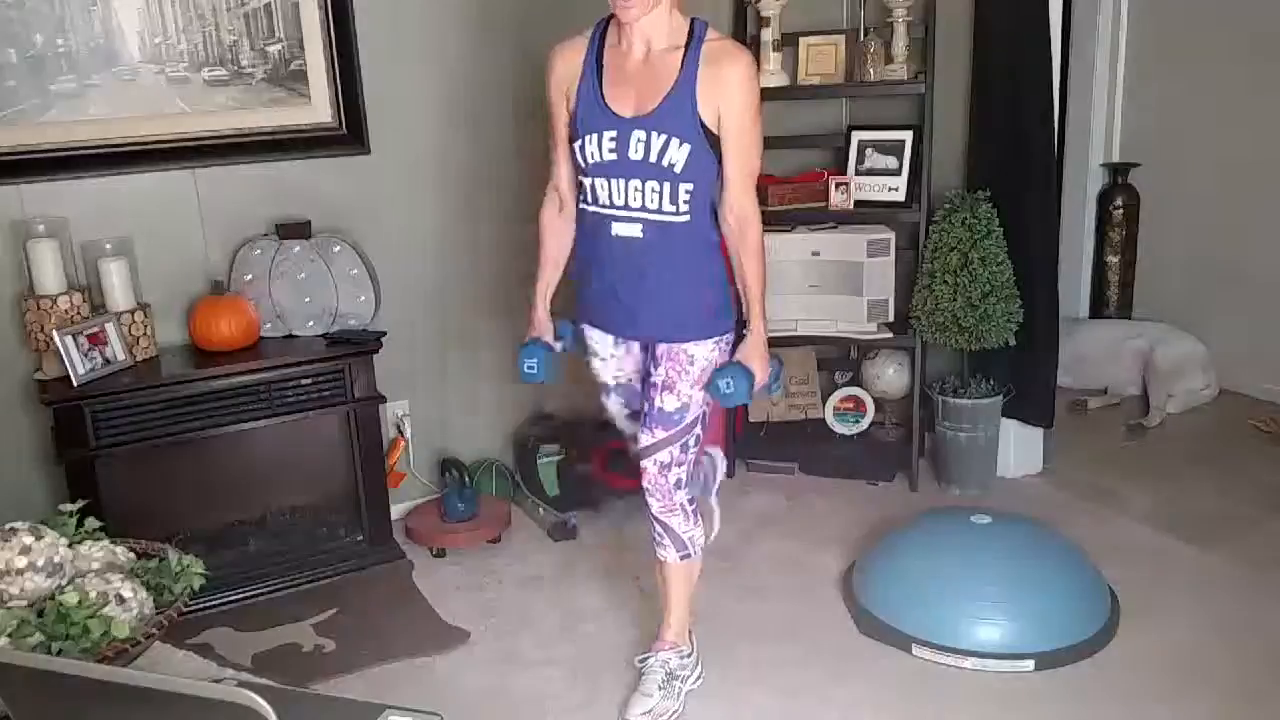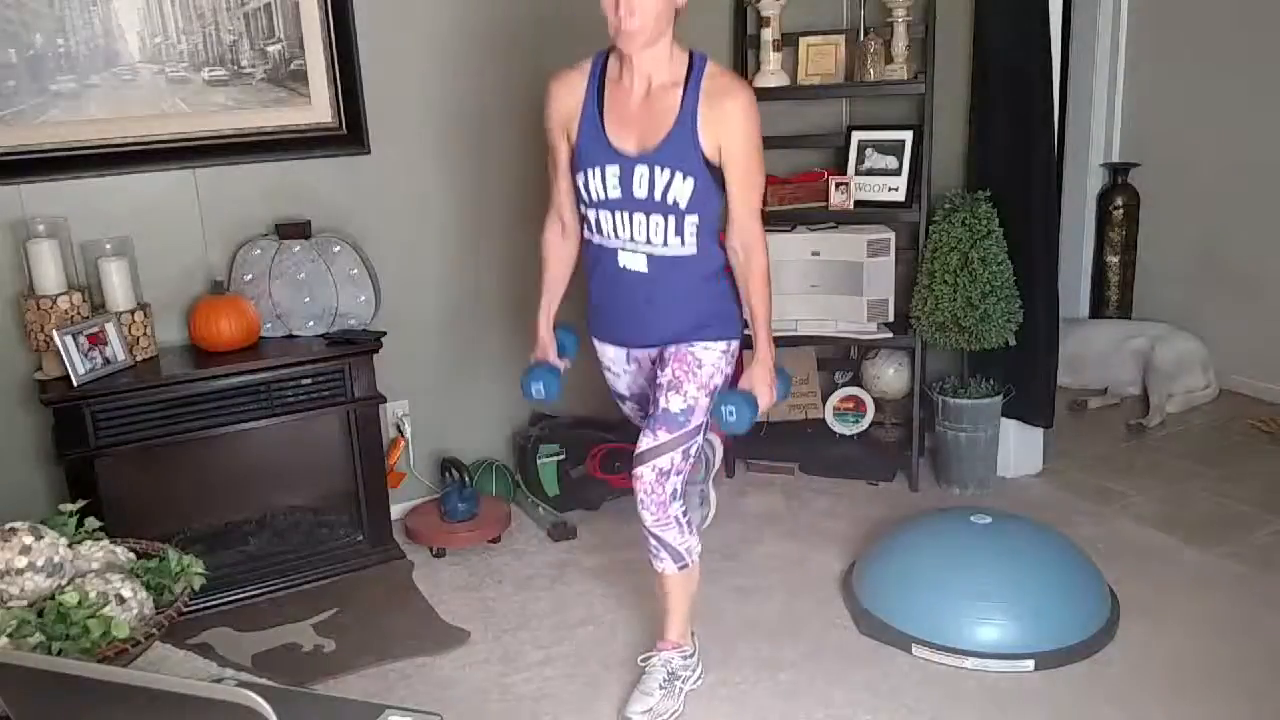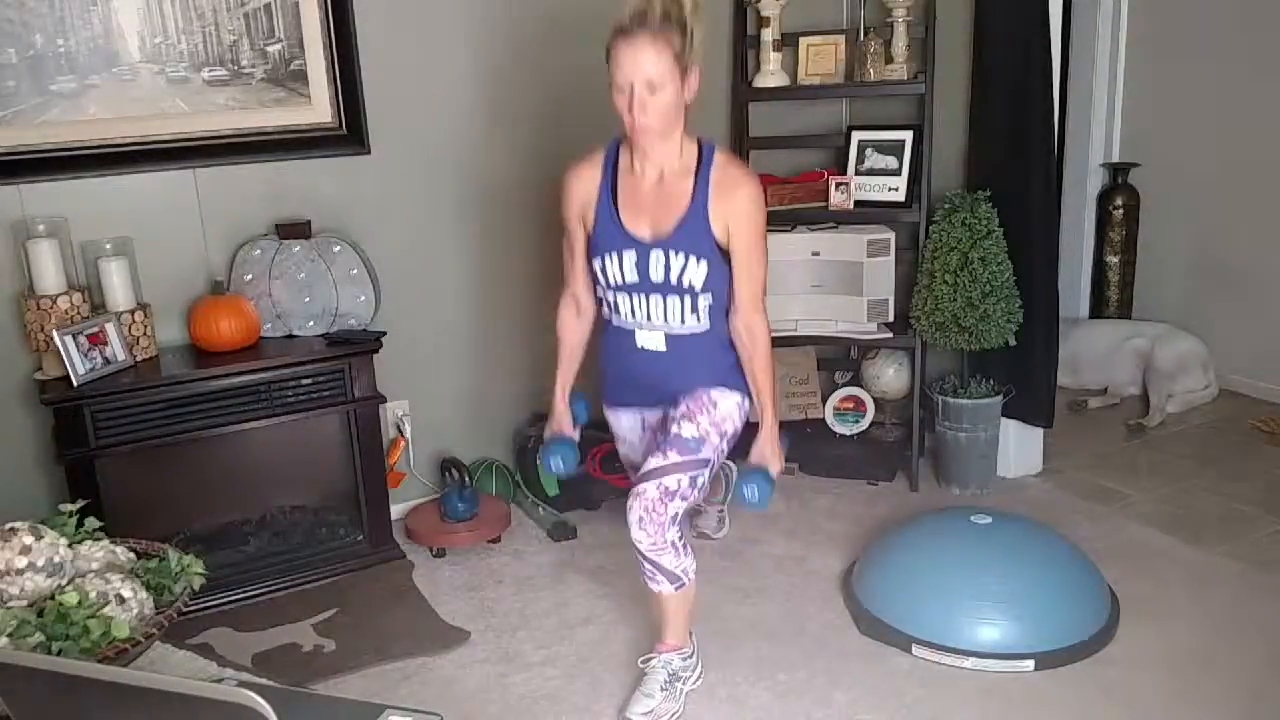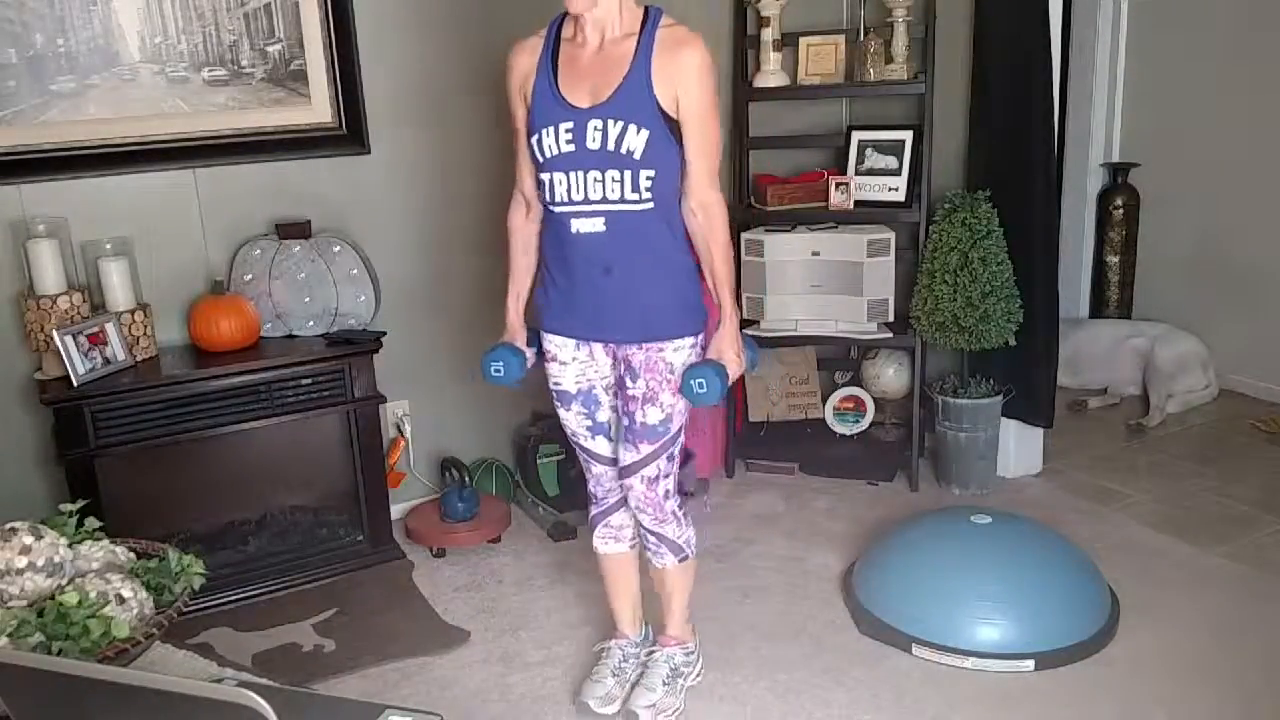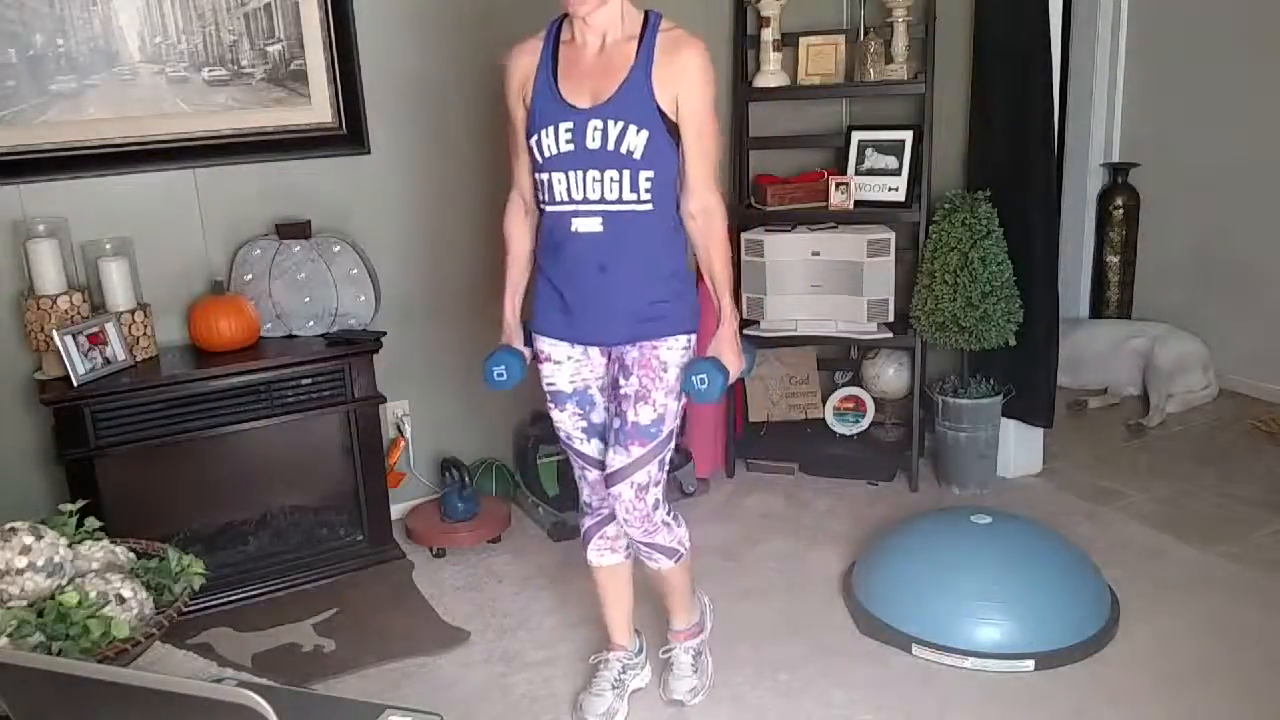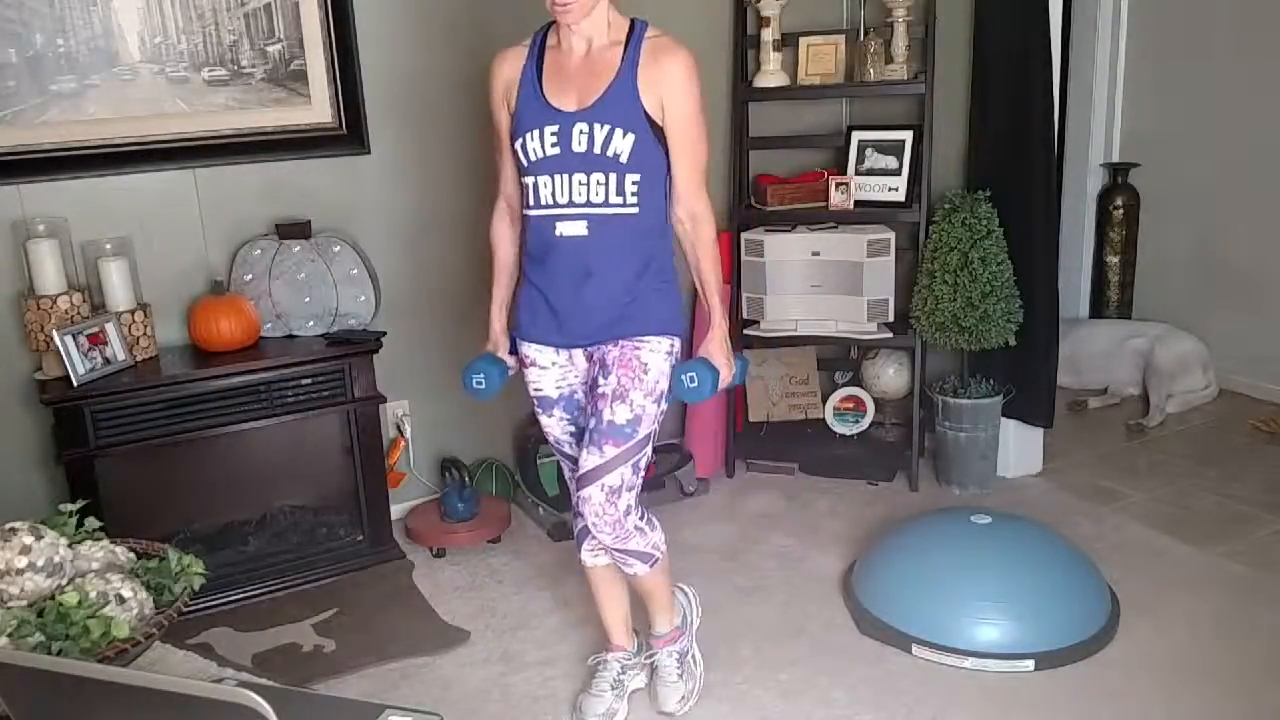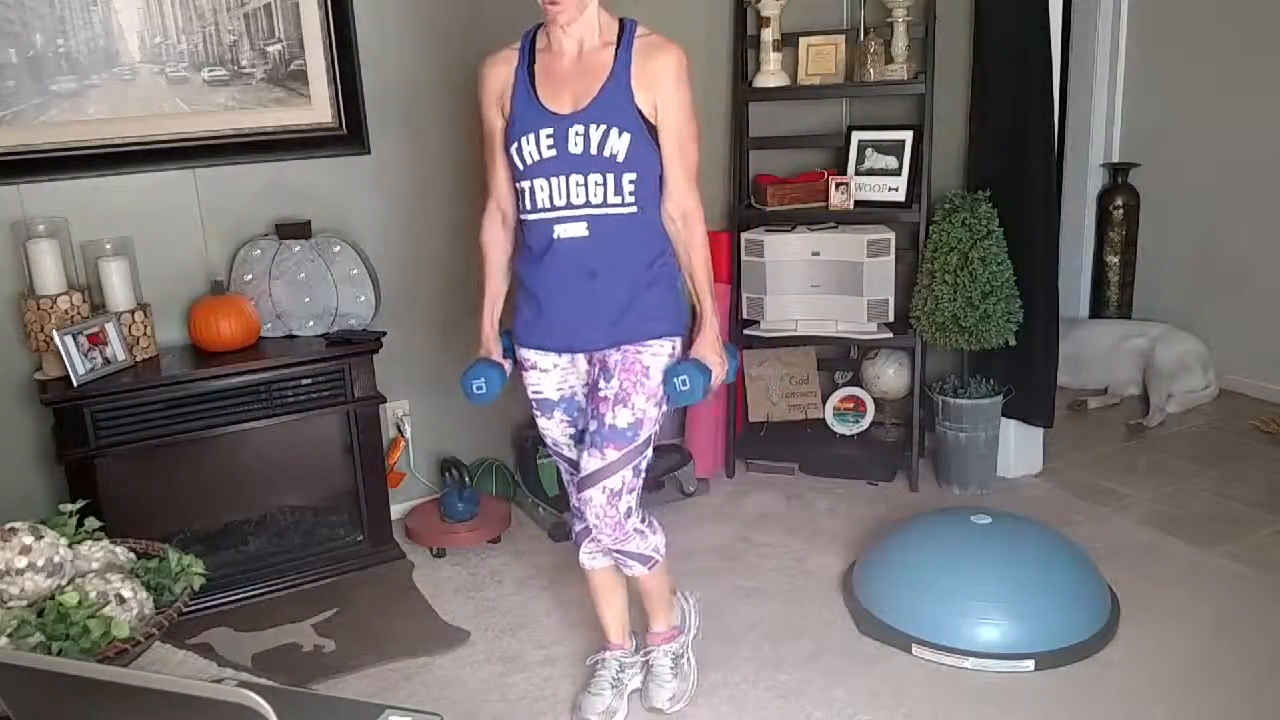
dt=0.7s
person 1, frame 1
left shoulder: (722, 64)
right shoulder: (571, 62)
left elbow: (739, 206)
right elbow: (561, 194)
left wrist: (756, 328)
right wrist: (540, 301)
left hip: (691, 325)
right hip: (614, 314)
left knee: (662, 482)
right knee: (642, 454)
left ankle: (676, 652)
right ankle: (699, 468)
person 1, frame 2
left shoulder: (722, 100)
right shoulder: (570, 92)
left elbow: (745, 236)
right elbow: (563, 221)
left wrist: (762, 352)
right wrist: (543, 324)
left hip: (698, 329)
right hip: (615, 328)
left knee: (655, 482)
right knee: (663, 456)
left ankle: (676, 649)
right ankle: (699, 455)
person 1, frame 3
left shoulder: (731, 187)
right shoulder: (585, 184)
left elbow: (748, 316)
right elbow: (577, 300)
left wrist: (767, 423)
right wrist: (560, 401)
left hip: (707, 391)
right hip: (629, 391)
left knee: (650, 518)
right knee: (658, 503)
left ankle: (676, 654)
right ankle: (707, 484)
person 1, frame 4
right shoulder: (530, 59)
left elbow: (703, 199)
right elbow: (528, 200)
left wrist: (729, 321)
right wrist: (514, 310)
left hip: (660, 320)
right hip: (569, 323)
left knee: (650, 488)
right knee: (603, 482)
left ankle: (677, 646)
right ankle: (626, 637)
person 1, frame 5
right shoulder: (528, 65)
left elbow: (702, 202)
right elbow: (524, 203)
left wrist: (727, 321)
right wrist: (509, 317)
left hip: (652, 320)
right hip: (562, 325)
left knee: (636, 500)
right knee: (597, 493)
left ankle: (689, 625)
right ankle: (621, 652)
person 1, frame 6
left shoulder: (661, 63)
right shoulder: (513, 70)
left elbow: (691, 207)
right elbow: (511, 206)
left wrist: (717, 325)
right wrist: (498, 317)
left hip: (637, 324)
right hip: (547, 326)
left knee: (607, 504)
right knee: (589, 498)
left ankle: (672, 622)
right ankle: (621, 653)
person 1, frame 7
left shoulder: (652, 60)
right shoulder: (503, 73)
left elbow: (681, 204)
right elbow: (501, 211)
left wrist: (708, 322)
right wrist: (488, 324)
left hip: (639, 323)
right hip: (546, 333)
left knee: (613, 494)
right knee: (589, 497)
left ankle: (670, 626)
right ankle: (620, 654)
